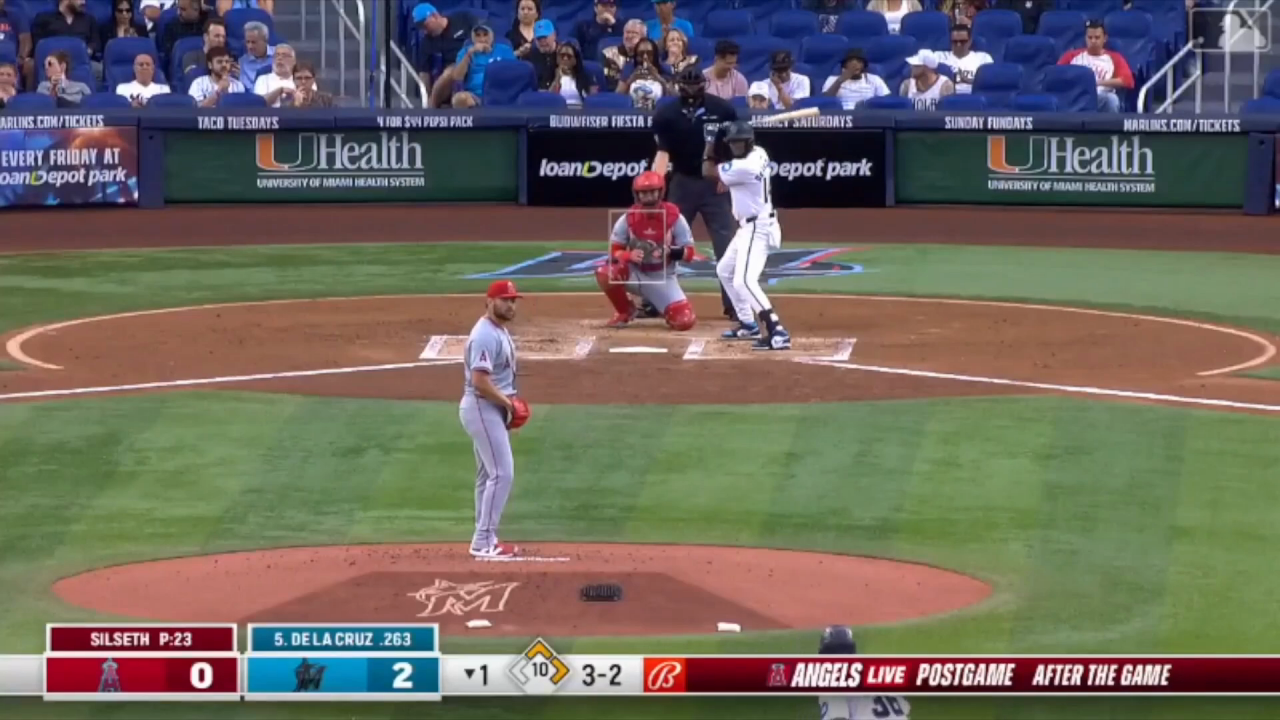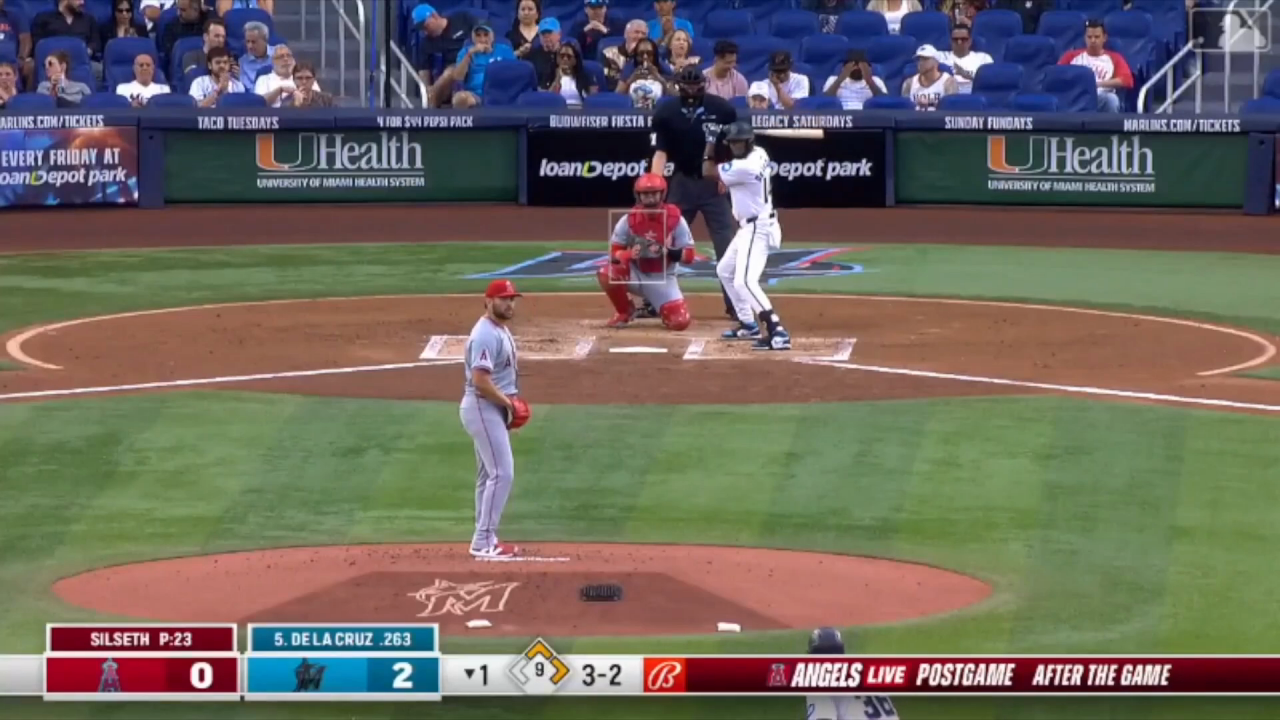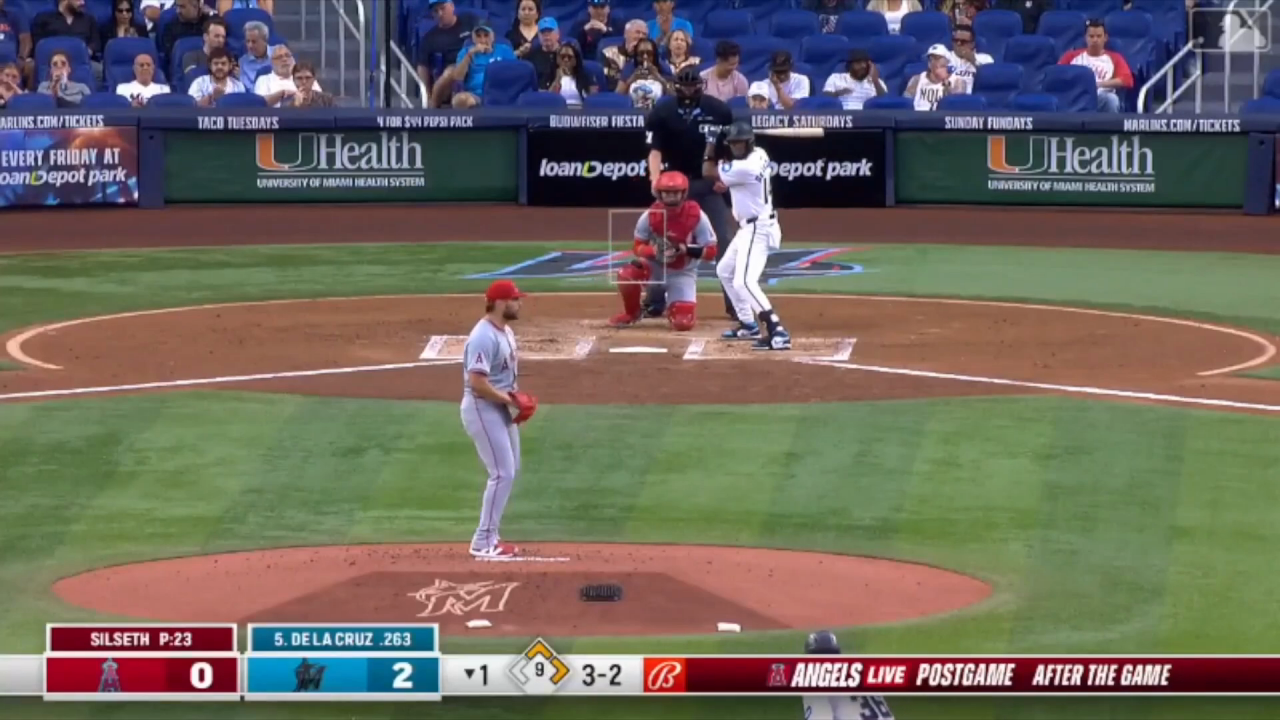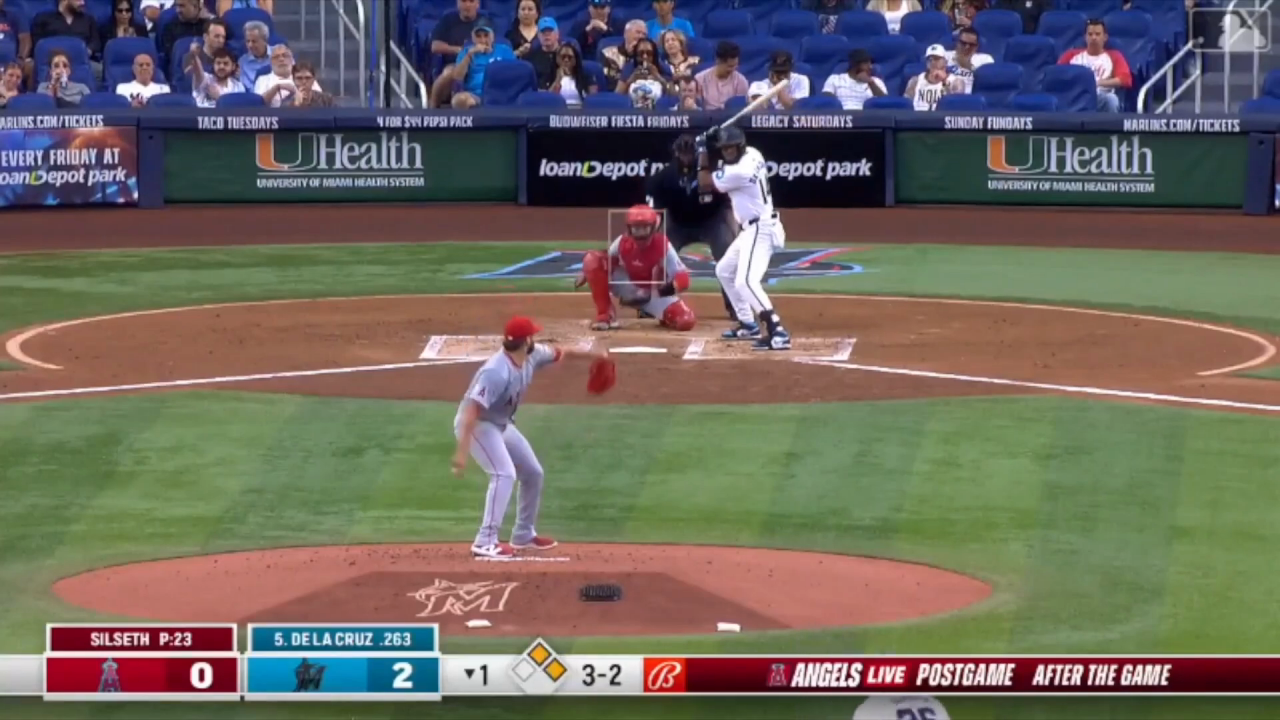
dt=0.7s
person 1, frame 1
left shoulder: (500, 331)
right shoulder: (485, 335)
right elbow: (480, 382)
left wrist: (510, 403)
right wrist: (509, 404)
left hip: (492, 409)
right hip: (483, 409)
left knee: (489, 475)
right knee: (502, 474)
left ankle: (485, 539)
right ankle: (483, 542)
person 1, frame 2
left shoulder: (502, 330)
right shoulder: (485, 334)
right elbow: (480, 381)
left wrist: (511, 404)
right wrist: (510, 403)
left hip: (493, 409)
right hip: (483, 409)
left knee: (490, 474)
right knee: (502, 473)
left ankle: (486, 538)
right ankle: (483, 542)
person 1, frame 3
left shoulder: (506, 331)
right shoulder: (483, 337)
right elbow: (477, 383)
left wrist: (517, 398)
right wrist: (510, 400)
left hip: (500, 409)
right hip: (483, 410)
left knee: (507, 472)
right knee: (503, 474)
left ankle: (489, 537)
right ankle: (482, 543)
person 1, frame 4
left shoulder: (532, 357)
right shoulder: (497, 372)
left elbow: (558, 353)
right elbow: (471, 411)
left wrist: (593, 354)
right wrist: (462, 451)
left hip: (500, 425)
right hip: (480, 426)
left knee: (534, 474)
right knee: (505, 476)
left ankle: (524, 534)
right ankle: (485, 542)
person 2, frame 1
left shoulder: (722, 108)
right shoulder: (667, 113)
right elbow: (663, 151)
left hip: (714, 182)
right hip: (682, 182)
left knee: (726, 243)
left ankle: (733, 304)
person 2, frame 2
left shoulder: (722, 108)
right shoulder: (666, 112)
right elbow: (660, 151)
left hip: (714, 183)
right hip: (681, 182)
left knee: (726, 242)
left ankle: (735, 303)
person 2, frame 3
left shoulder: (718, 109)
right shoulder: (662, 111)
right elbow: (655, 149)
right wrist: (656, 177)
left hip: (709, 183)
left knee: (723, 241)
left ankle: (735, 303)
right ankle: (654, 303)
person 2, frame 4
right shoulder: (664, 176)
left elbow: (728, 207)
left wrist: (734, 236)
left hip: (711, 222)
right hip: (678, 224)
left knee: (728, 254)
person 3, frame 1
left shoulder: (744, 167)
right shoulder: (758, 153)
left elbow: (708, 172)
right elbow: (728, 160)
left wrist: (710, 144)
right wrist: (718, 145)
left hip: (757, 229)
right hip: (749, 227)
left knee: (743, 281)
right knee: (725, 271)
left ankle: (777, 332)
right ankle: (749, 324)
person 3, frame 2
left shoulder: (745, 167)
right shoulder: (759, 154)
left elbow: (709, 172)
right elbow: (728, 163)
left hip: (757, 229)
right hip: (749, 227)
left knee: (744, 281)
right knee: (725, 271)
left ankle: (777, 332)
right ankle: (749, 324)
person 3, frame 3
left shoulder: (745, 168)
right shoulder: (758, 154)
right elbow: (728, 163)
left hip: (757, 229)
right hip: (749, 228)
left knee: (744, 281)
right knee: (725, 271)
left ankle: (778, 333)
right ankle: (748, 324)
person 3, frame 4
left shoulder: (739, 171)
right shoulder: (753, 154)
left elbow: (705, 183)
left wrist: (702, 151)
right wrist: (713, 141)
left hip: (761, 230)
right hip: (754, 229)
left knee: (746, 281)
right knee: (725, 271)
left ankle: (778, 333)
right ankle: (749, 325)
